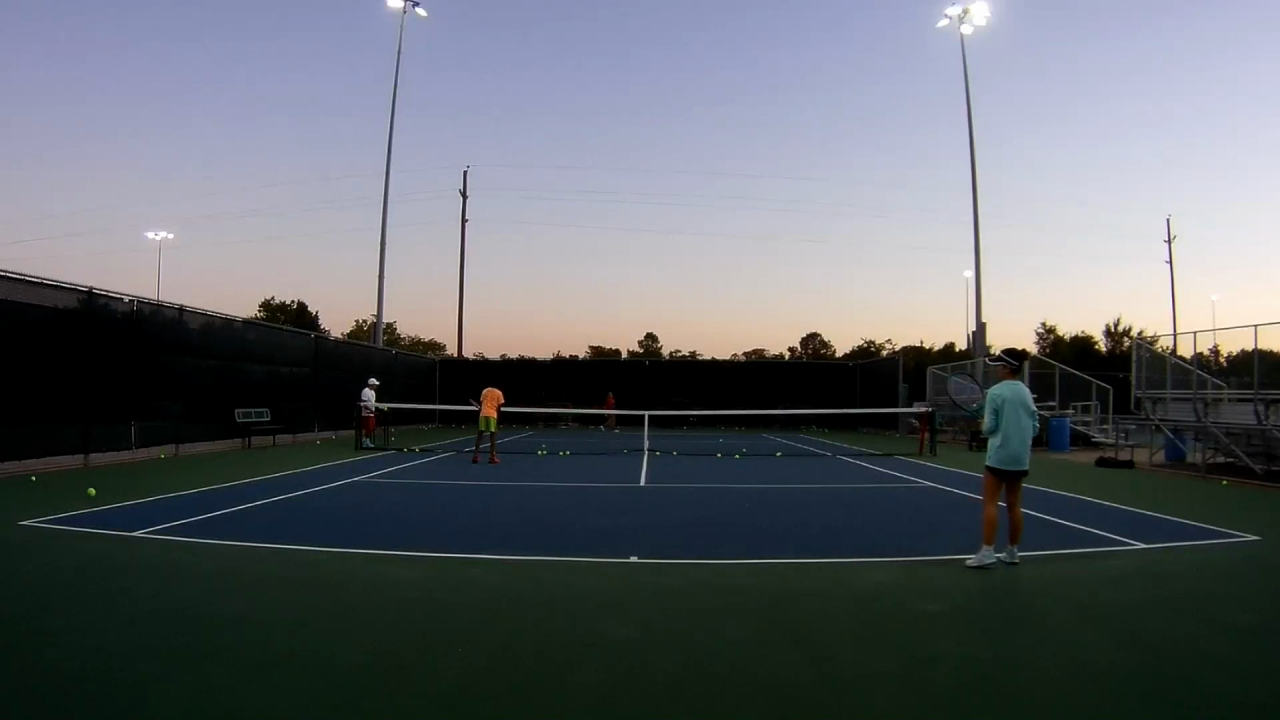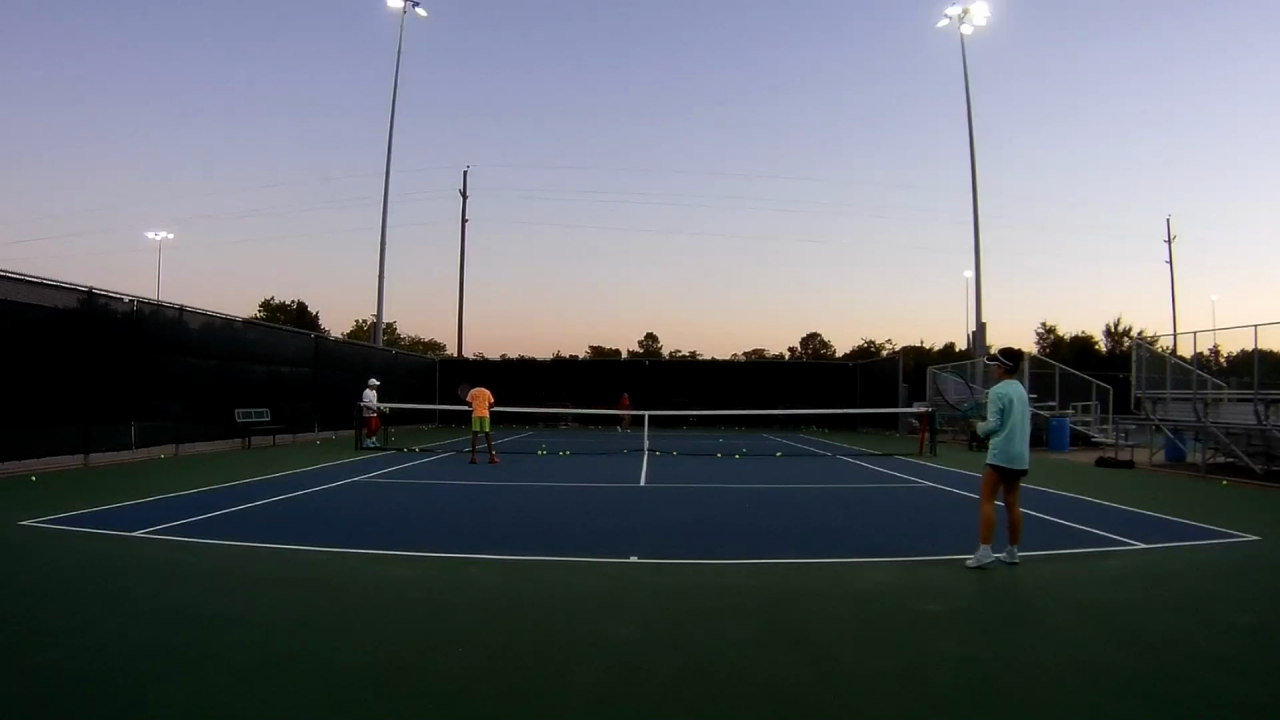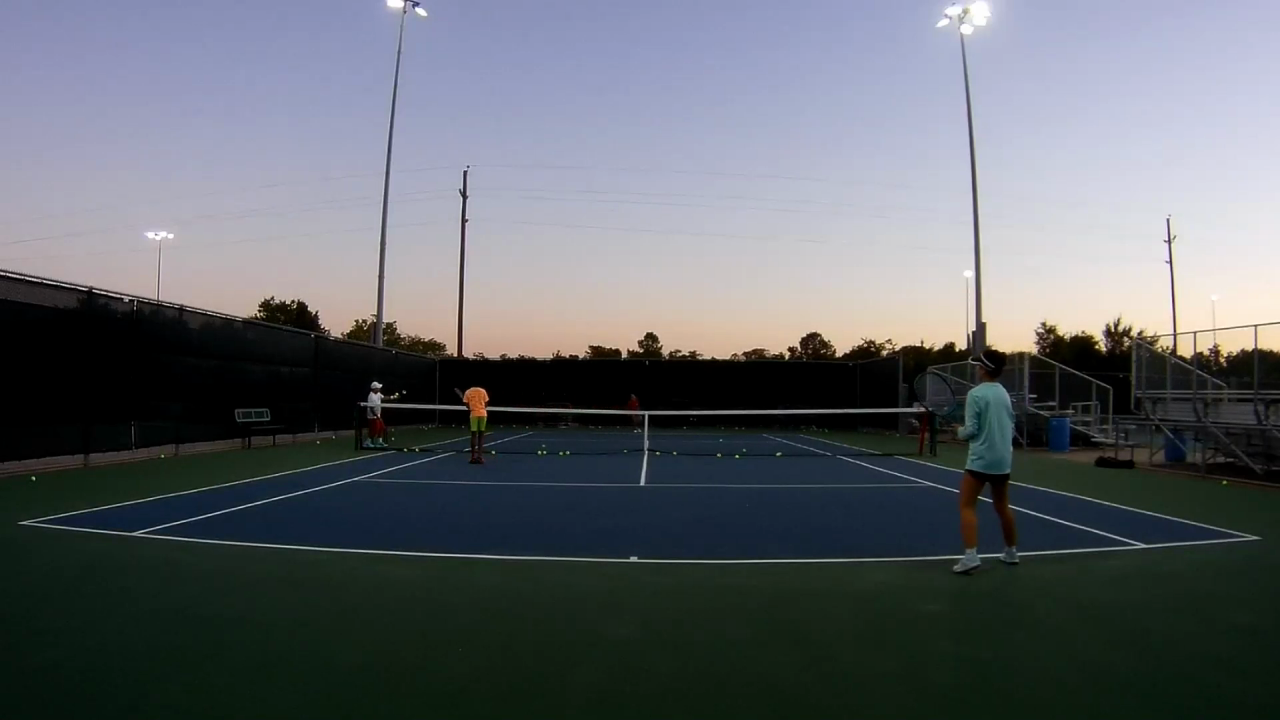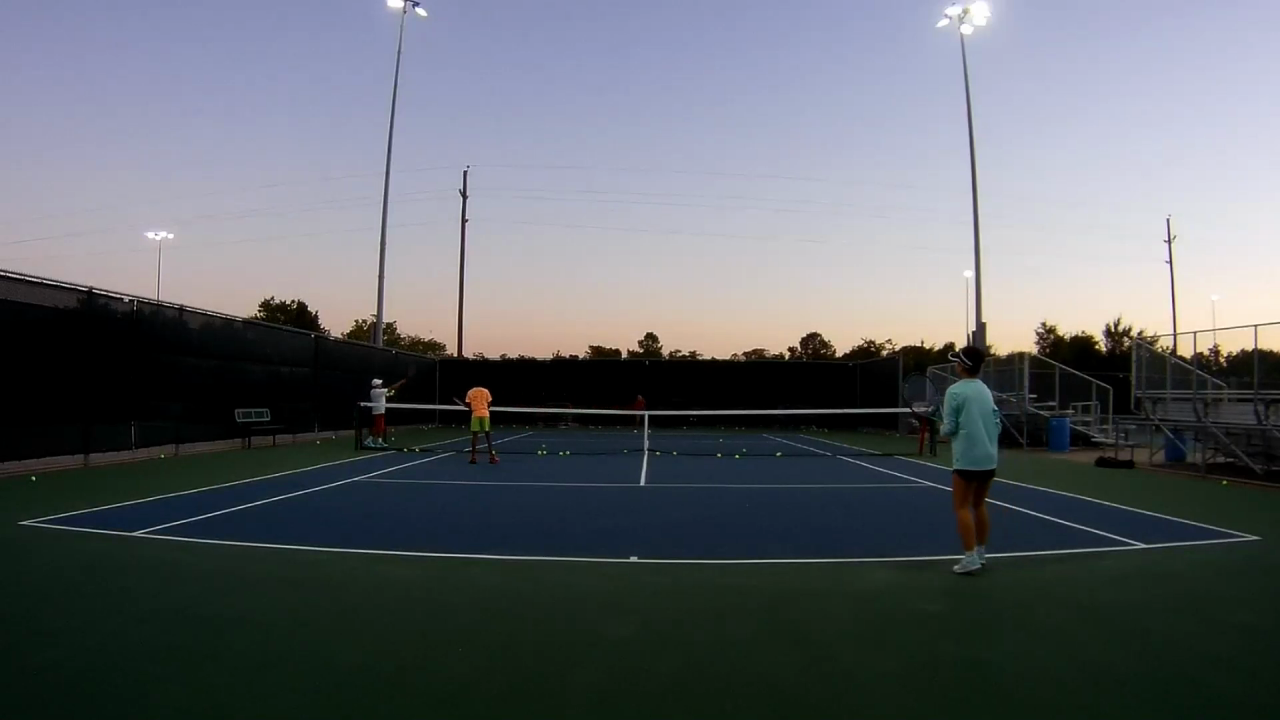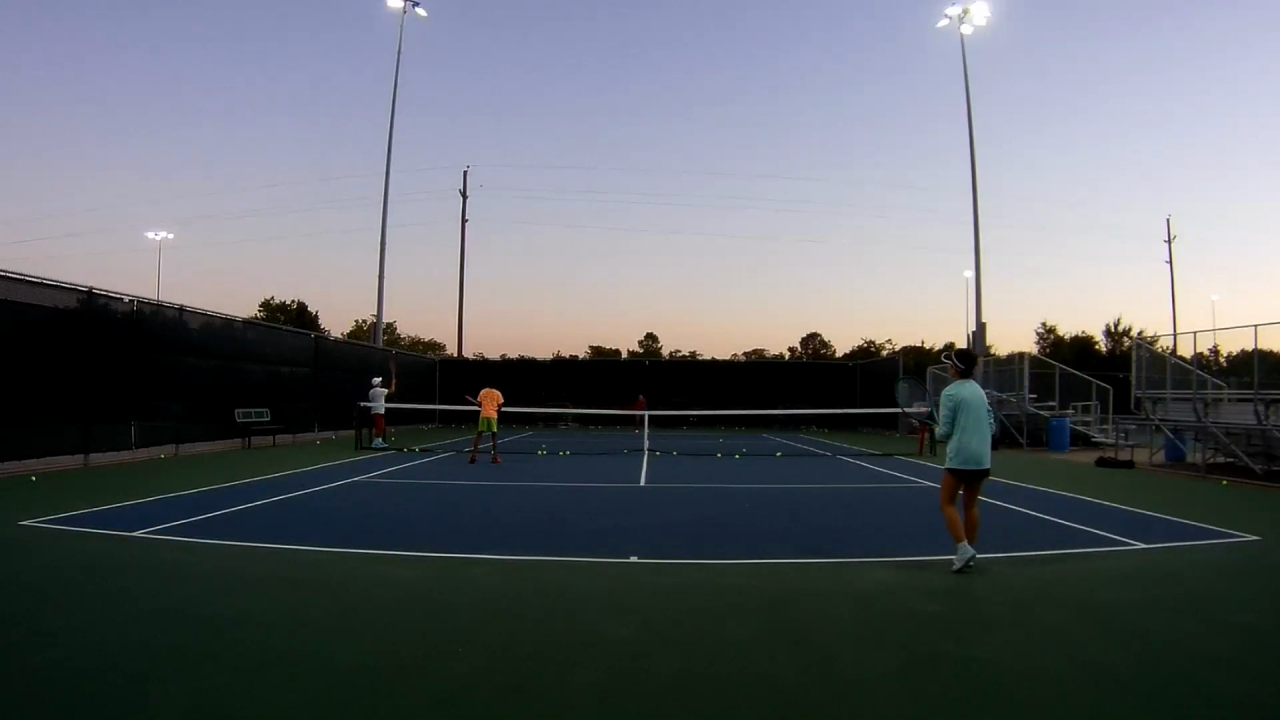
dt=0.4s
person 1, frame 1
left shoulder: (996, 392)
right shoulder: (1026, 393)
left elbow: (989, 426)
right elbow: (1035, 427)
left wrist: (982, 426)
left hip: (999, 455)
right hip: (1021, 456)
left knee: (990, 503)
right knee: (1014, 504)
left ankle: (987, 552)
right ankle: (1012, 551)
person 1, frame 2
left shoulder: (998, 391)
right shoulder: (1021, 390)
left elbow: (993, 425)
left wrist: (979, 427)
left hip: (1001, 454)
right hip: (1020, 455)
left knee: (987, 502)
right knee: (1012, 503)
left ankle: (985, 551)
right ankle: (1012, 551)
person 1, frame 3
left shoulder: (976, 394)
right shoulder: (1004, 394)
left elbow: (971, 430)
right elbow: (1010, 428)
left wrist: (959, 431)
left hip: (981, 459)
right hip: (1003, 459)
left knee: (966, 507)
right knee: (1002, 507)
left ankle: (971, 556)
right ankle: (1011, 551)
person 1, frame 4
left shoulder: (955, 391)
right shoulder: (985, 390)
left elbow: (949, 428)
right elbow: (997, 424)
left wrist: (942, 429)
left hip: (967, 457)
right hip: (988, 457)
left knee: (962, 507)
right knee: (979, 505)
left ankle: (970, 558)
right ankle: (980, 551)
person 1, frame 5
left shoulder: (950, 392)
right shoulder: (979, 391)
left elbow: (945, 430)
right elbow: (991, 425)
left wrist: (937, 432)
left hip: (960, 456)
right hip: (981, 457)
left knee: (947, 504)
right knee: (970, 506)
left ankle: (964, 548)
right ankle: (966, 551)
